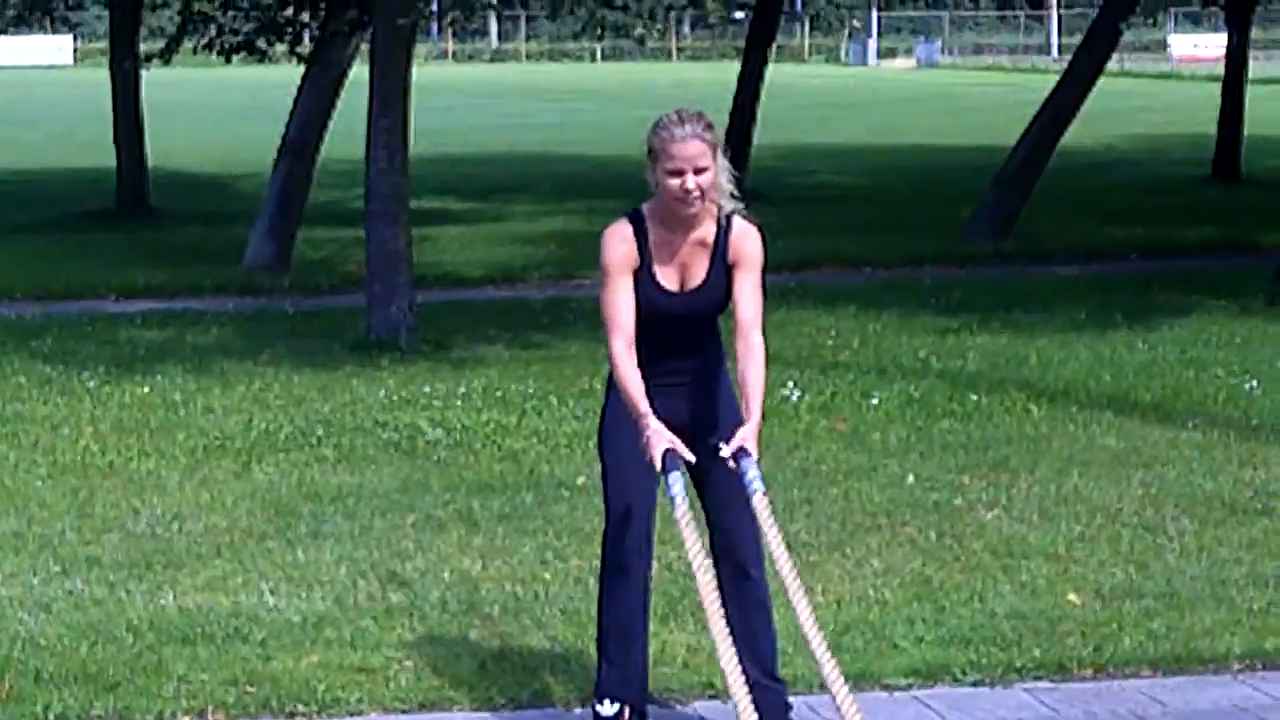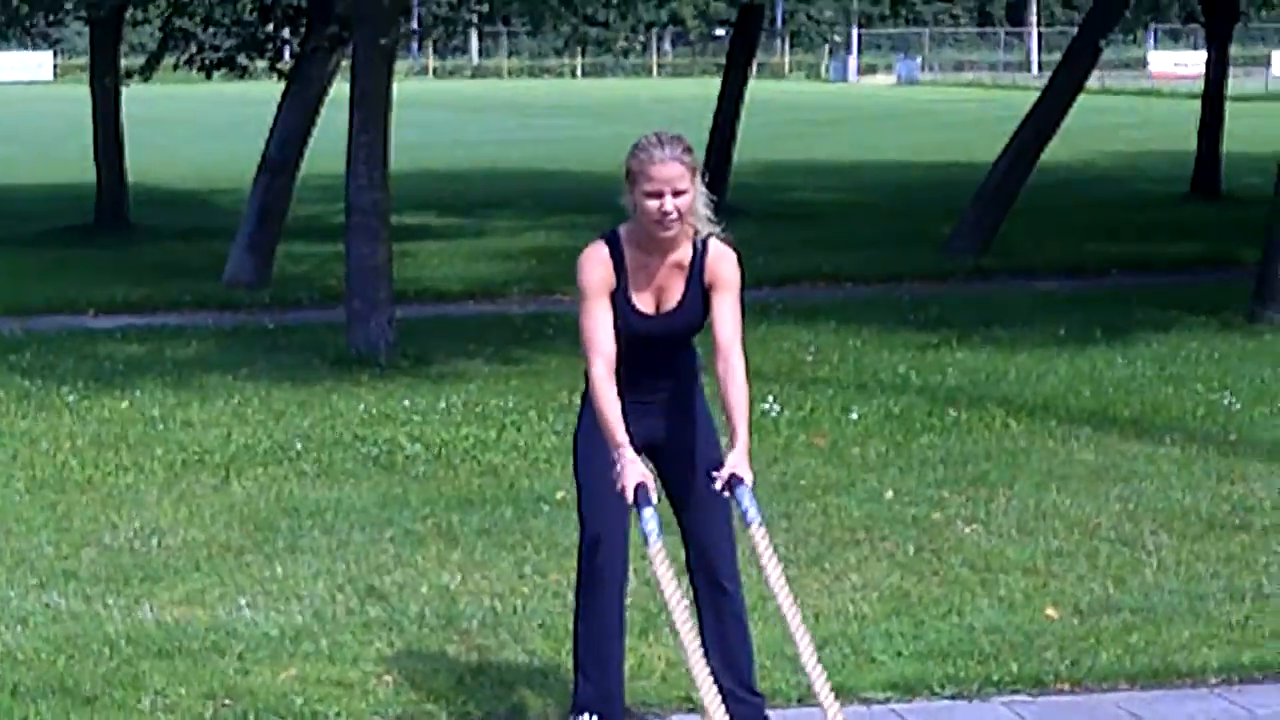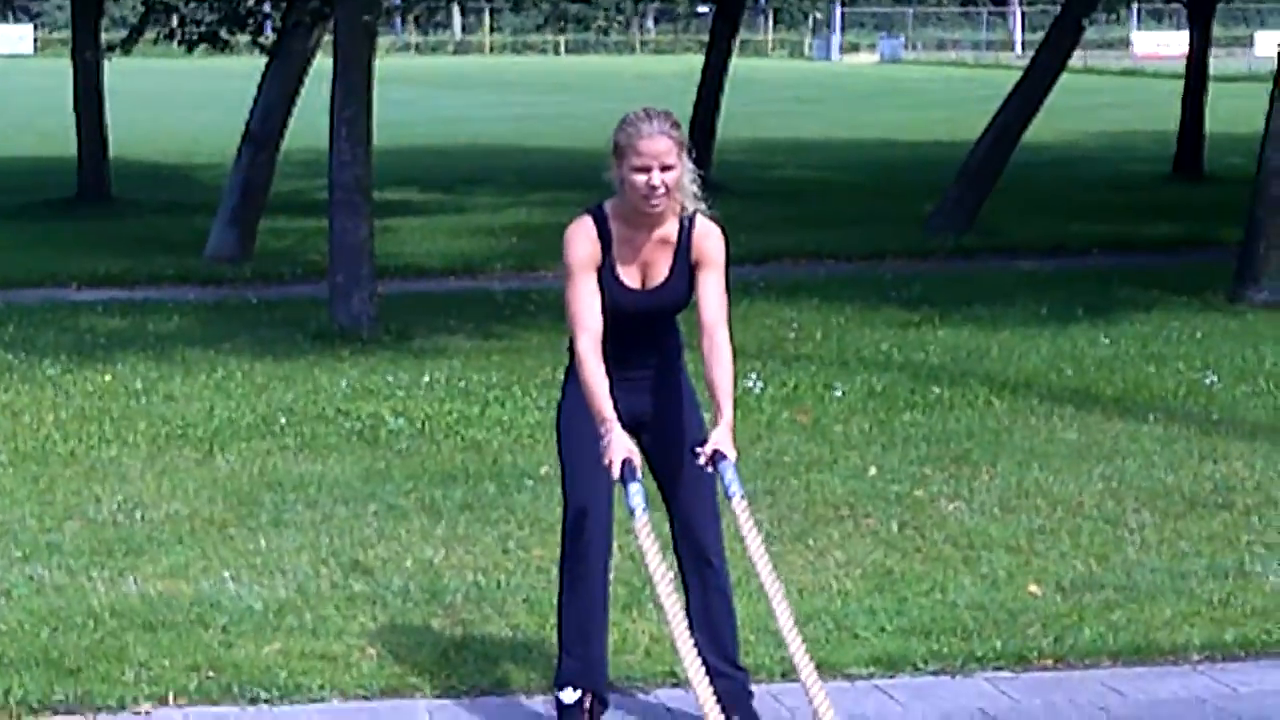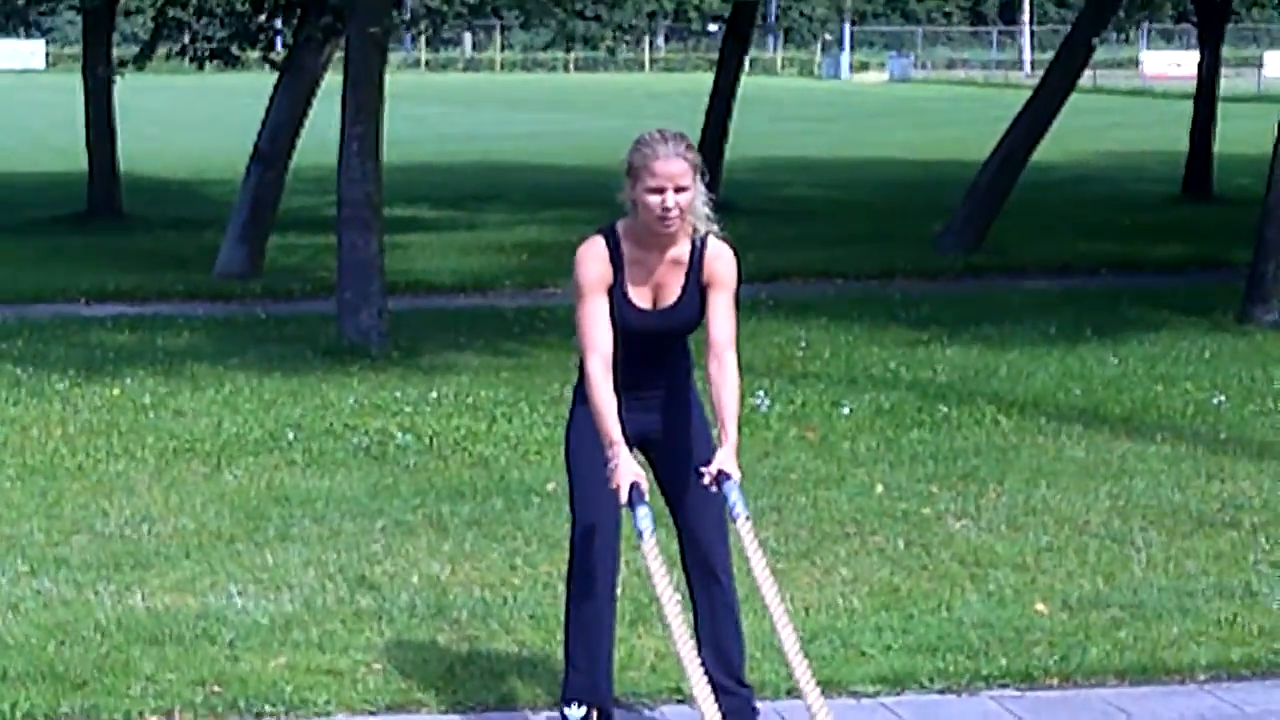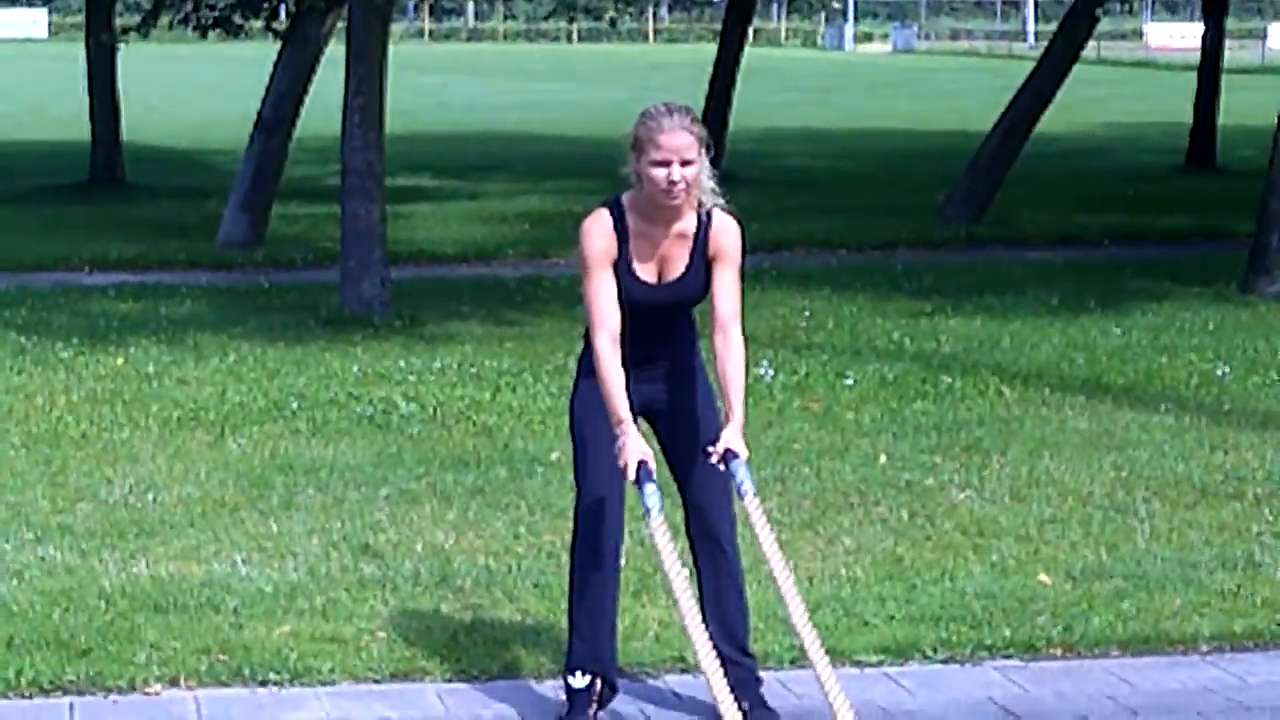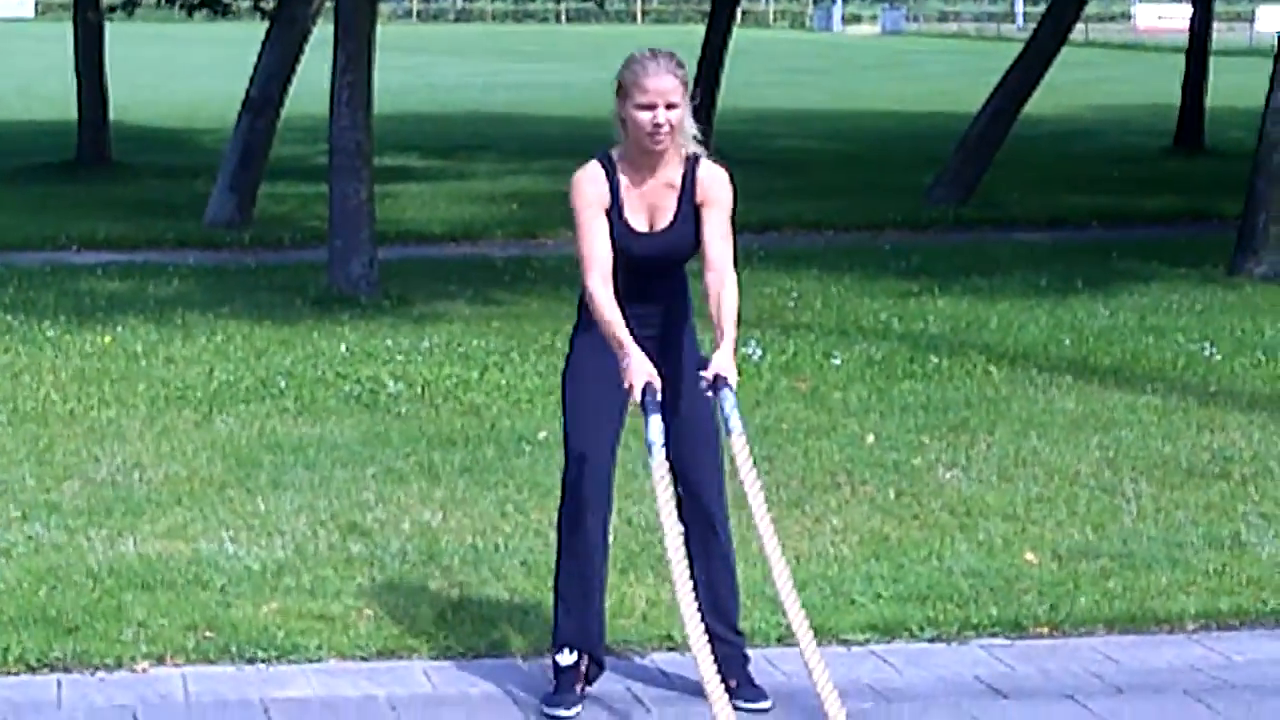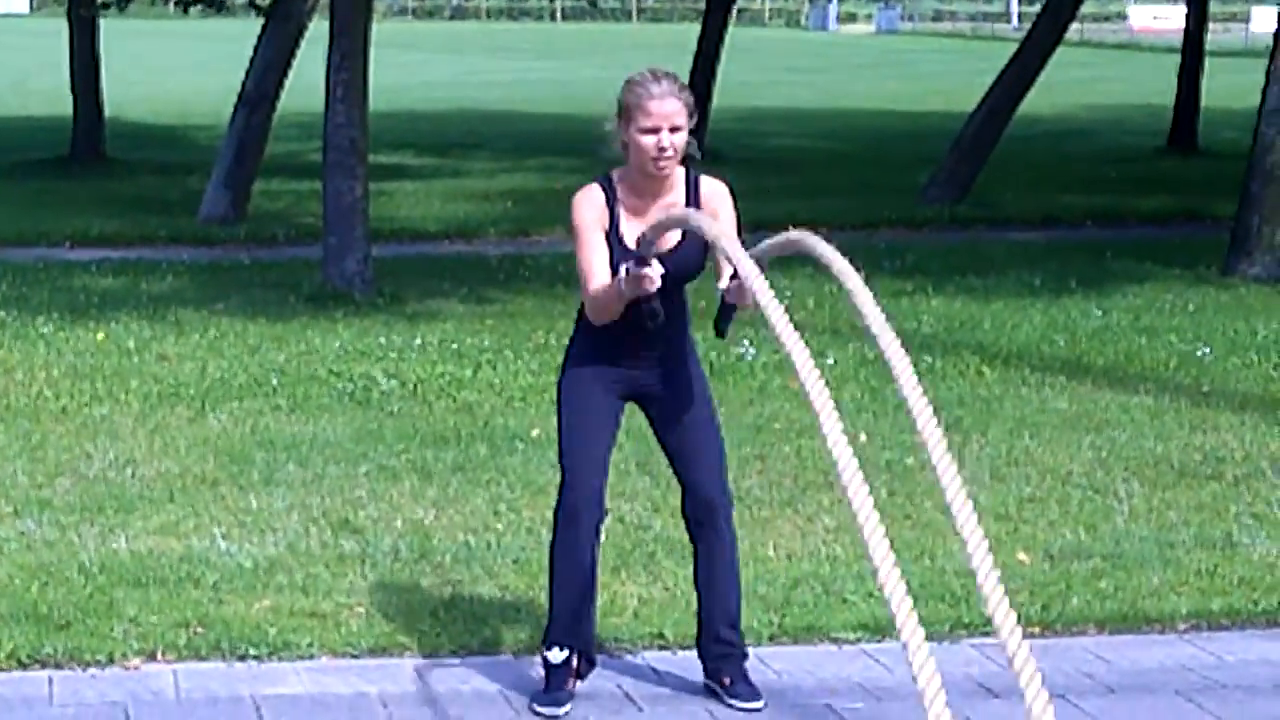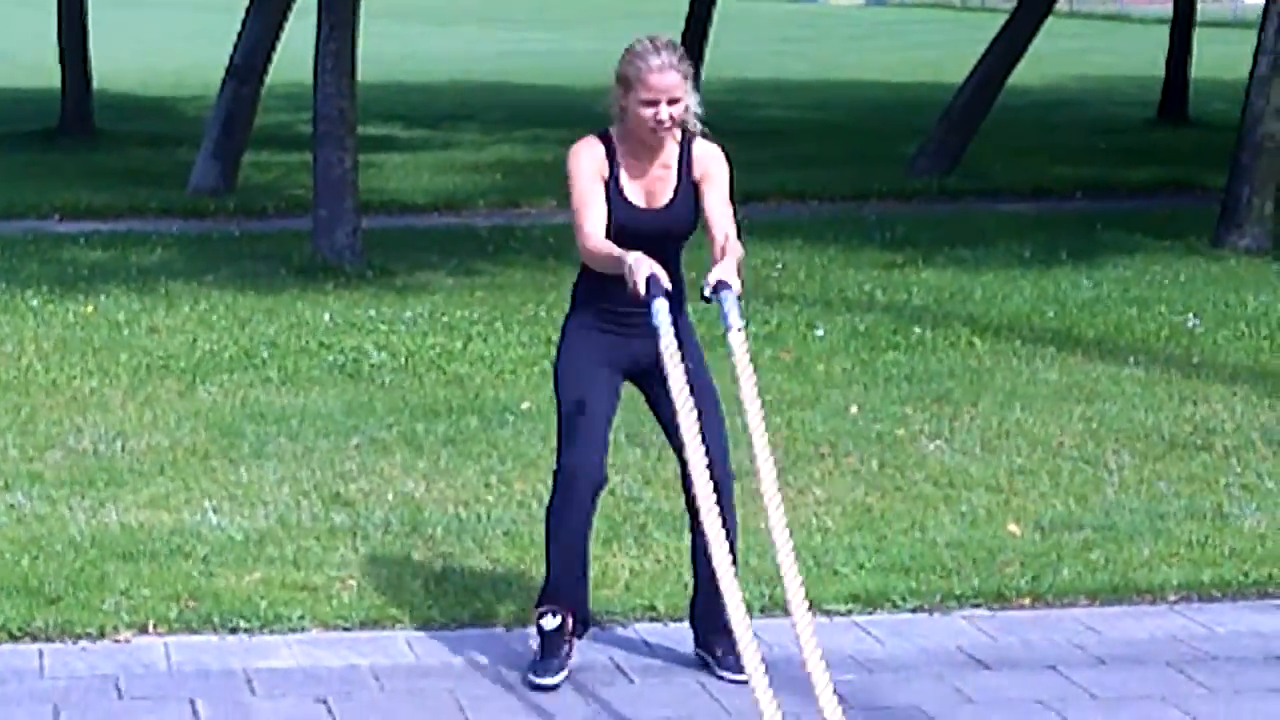
dt=0.3s
person 1, frame 1
left shoulder: (740, 237)
right shoulder: (623, 238)
left elbow: (749, 333)
right elbow: (620, 342)
left wrist: (751, 422)
right wrist: (649, 424)
left hip: (708, 393)
right hip: (638, 399)
left knee: (741, 546)
right knee: (627, 547)
person 1, frame 2
left shoulder: (717, 259)
right shoulder: (599, 260)
left elbow: (730, 355)
right elbow: (600, 365)
left wrist: (740, 446)
right wrist: (622, 452)
left hip: (682, 411)
right hip: (611, 418)
left knee: (717, 562)
right knee: (602, 562)
person 1, frame 3
left shoulder: (702, 235)
right shoulder: (585, 235)
left elbow: (715, 331)
right elbow: (586, 341)
left wrist: (724, 421)
right wrist: (610, 429)
left hip: (665, 386)
right hip: (595, 394)
left knee: (702, 537)
right knee: (586, 539)
person 1, frame 4
left shoulder: (715, 256)
right shoulder: (597, 255)
left elbow: (722, 355)
right elbow: (597, 362)
left wrist: (728, 444)
right wrist: (618, 454)
left hip: (675, 403)
right hip: (605, 410)
left knee: (711, 554)
right knee: (594, 554)
person 1, frame 5
left shoulder: (719, 229)
right shoulder: (603, 228)
left elbow: (728, 328)
right elbow: (603, 337)
left wrist: (735, 422)
right wrist: (623, 430)
left hip: (680, 374)
right hip: (608, 381)
left knee: (715, 521)
right knee: (598, 521)
person 1, frame 6
left shoulder: (708, 178)
right shoulder: (593, 179)
left elbow: (721, 270)
right elbow: (597, 280)
left wrist: (726, 348)
right wrist: (627, 353)
left hip: (675, 346)
right hip: (604, 349)
left knee: (706, 498)
right knee: (585, 497)
left ankle: (727, 660)
right ankle: (573, 660)
person 1, frame 7
left shoulder: (710, 195)
right shoulder: (594, 201)
left elbow: (732, 289)
right elbow: (595, 302)
left wrist: (736, 280)
right wrist: (627, 281)
left hip: (673, 360)
right hip: (597, 366)
left knee: (710, 503)
right knee: (580, 507)
left ankle: (724, 661)
right ankle: (564, 661)
person 1, frame 8
left shoulder: (706, 157)
right shoulder: (589, 155)
left elbow: (725, 234)
right elbow: (589, 244)
left wrist: (727, 263)
right wrist: (629, 260)
left hip: (668, 329)
right hip: (595, 333)
left knee: (713, 469)
right knee: (580, 469)
left ankle: (716, 631)
right ankle: (558, 627)
